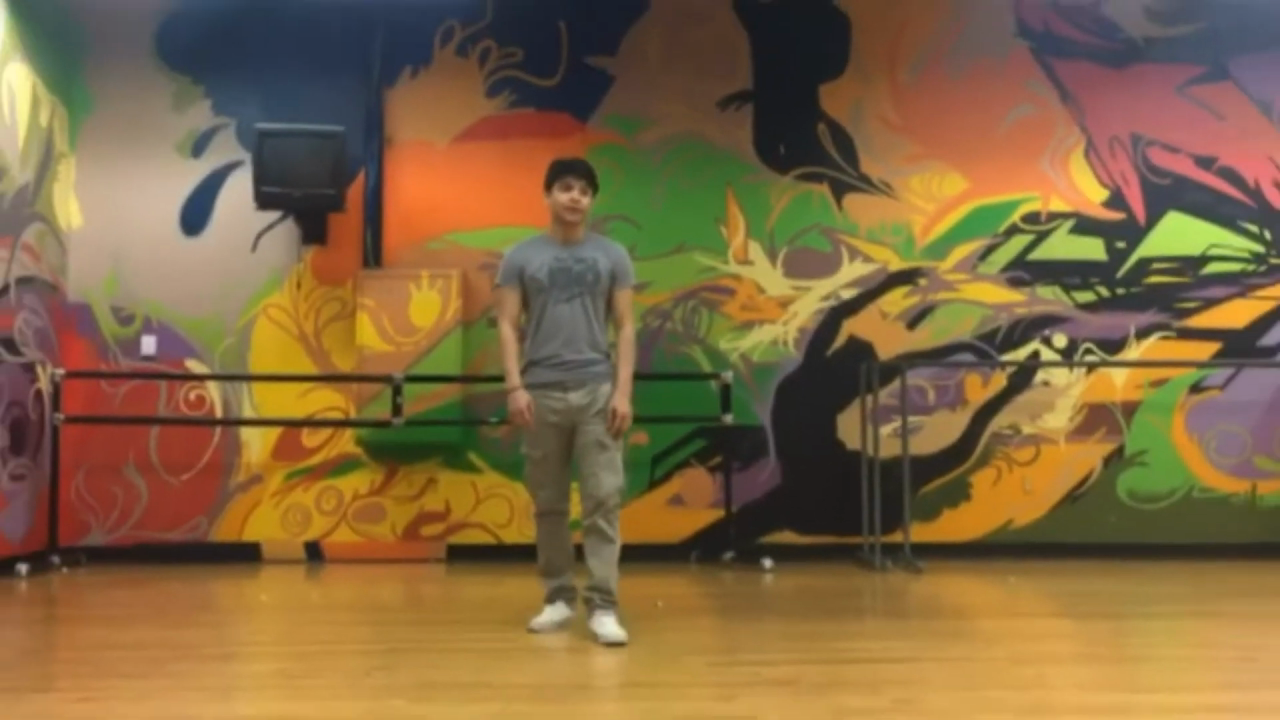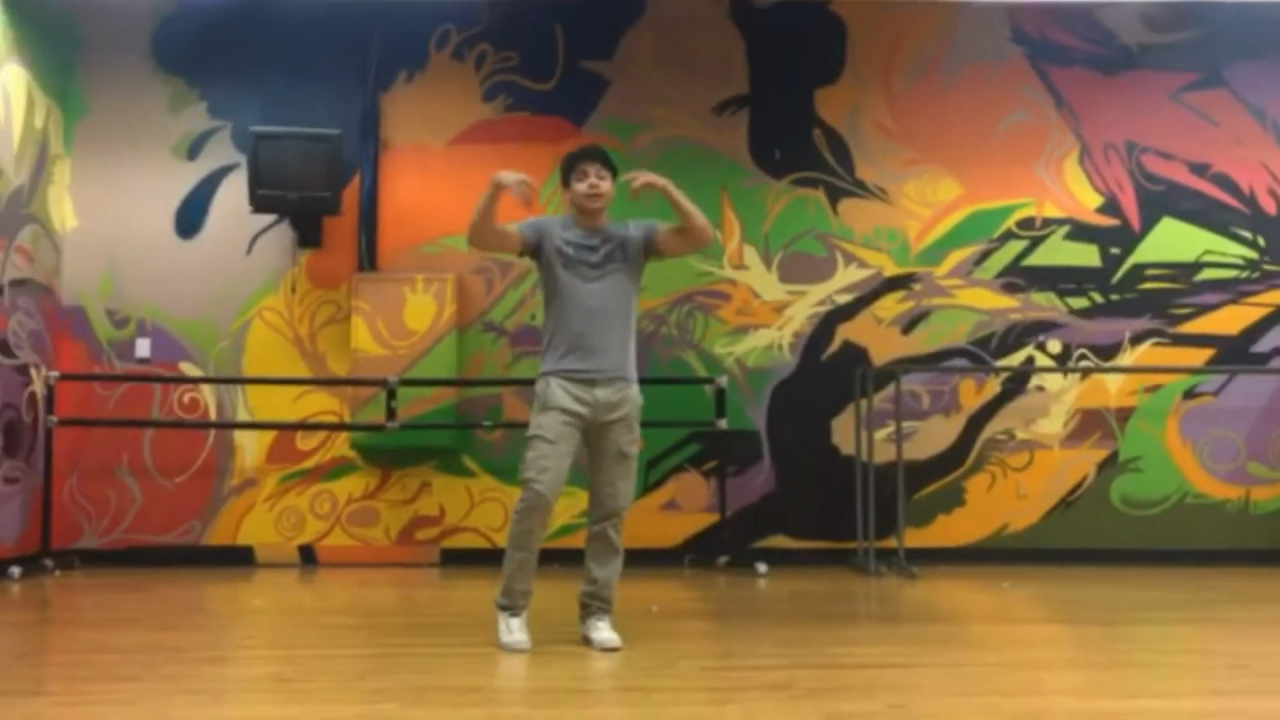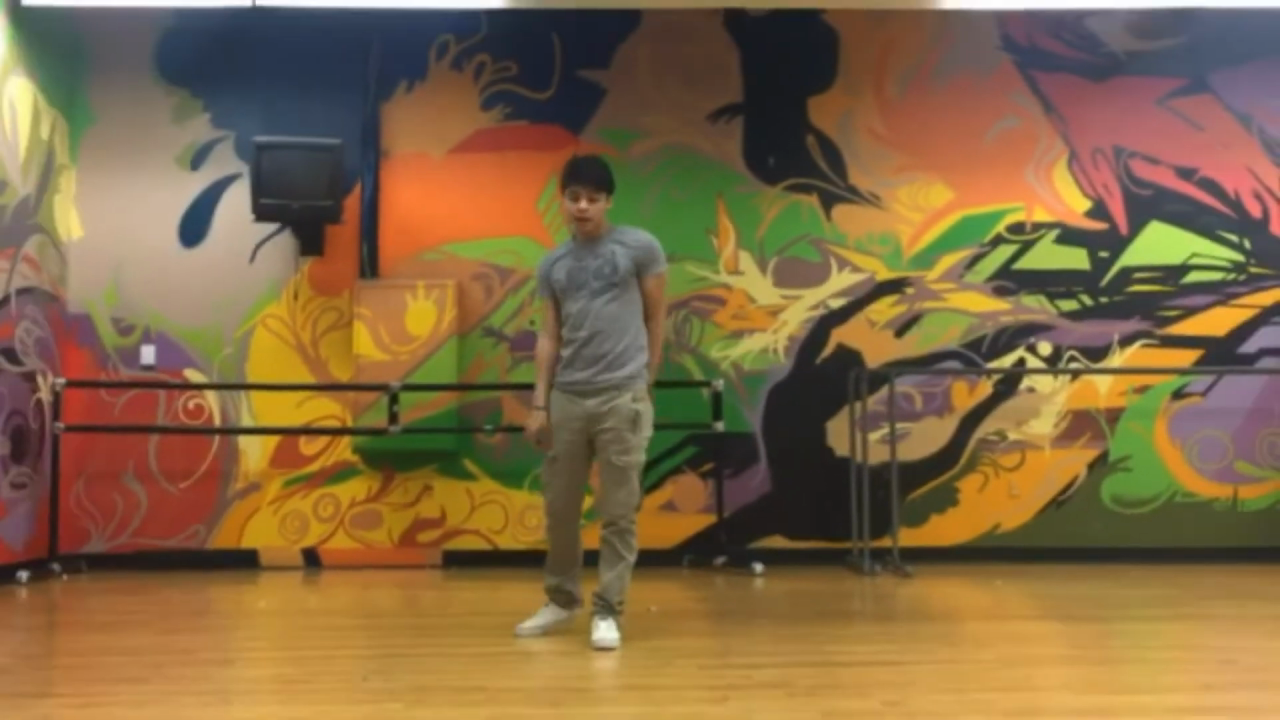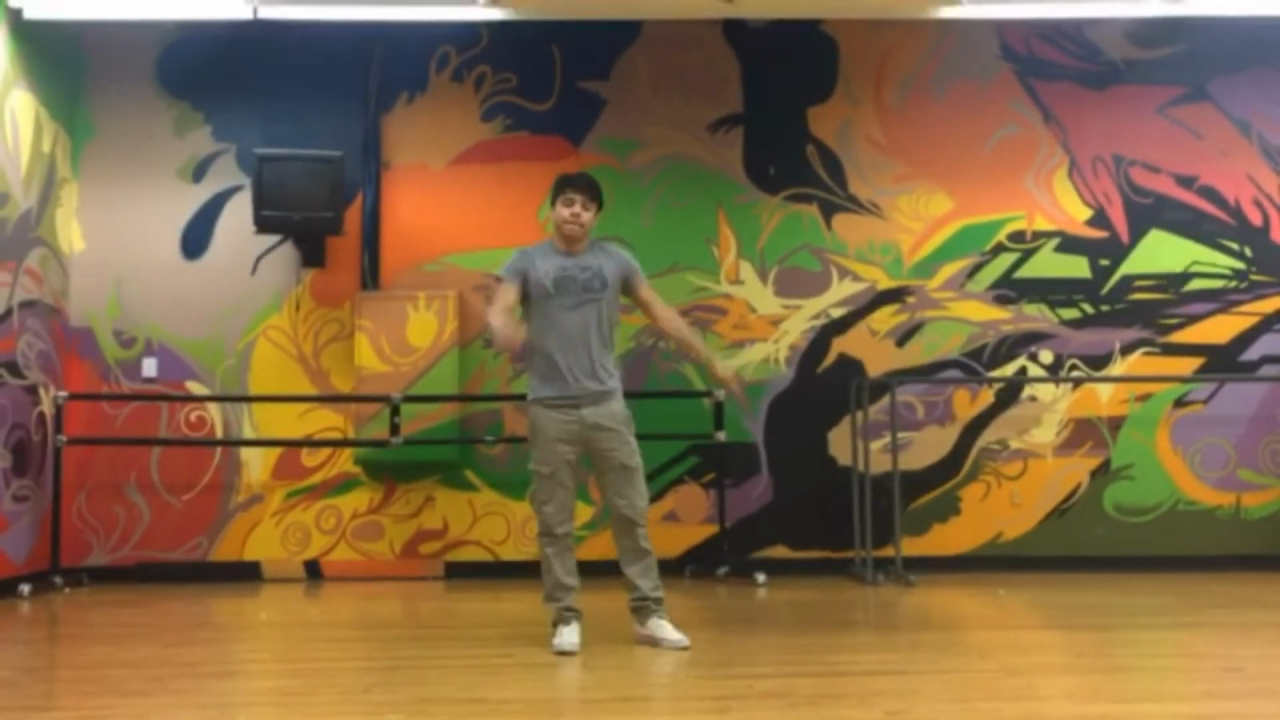
dt=1s
person 1, frame 1
left shoulder: (612, 255)
right shoulder: (520, 256)
left elbow: (625, 328)
right elbow: (507, 326)
left wrist: (623, 391)
right wrist: (514, 387)
left hip: (598, 392)
right hip: (542, 394)
left knee: (603, 498)
right knee: (548, 504)
left ankle: (602, 607)
right ankle: (559, 598)
person 1, frame 2
left shoulder: (635, 235)
right shoulder: (546, 232)
left elbow: (702, 238)
right elbow: (481, 239)
left wrist: (665, 187)
right wrist: (495, 189)
left hip: (620, 390)
right hip: (561, 385)
left knee: (611, 508)
right knee: (539, 493)
left ankle: (597, 613)
right ankle: (511, 606)
person 1, frame 3
left shoulder: (639, 245)
right shoulder: (553, 264)
left elbow: (655, 316)
right elbow: (549, 336)
left wrist: (647, 378)
right wrist: (538, 404)
left hip: (622, 397)
right hip: (567, 399)
left knee: (618, 511)
right knee: (560, 507)
left ankle: (606, 612)
right ankle: (561, 599)
person 1, frame 4
left shoulder: (615, 259)
right shoulder: (527, 261)
left elbow: (660, 315)
right elbow: (497, 311)
left wrist: (710, 359)
right wrist: (502, 331)
left hip: (607, 406)
right hip: (550, 410)
left knee: (631, 512)
right knee: (555, 521)
left ankle: (648, 614)
right ankle: (566, 619)
